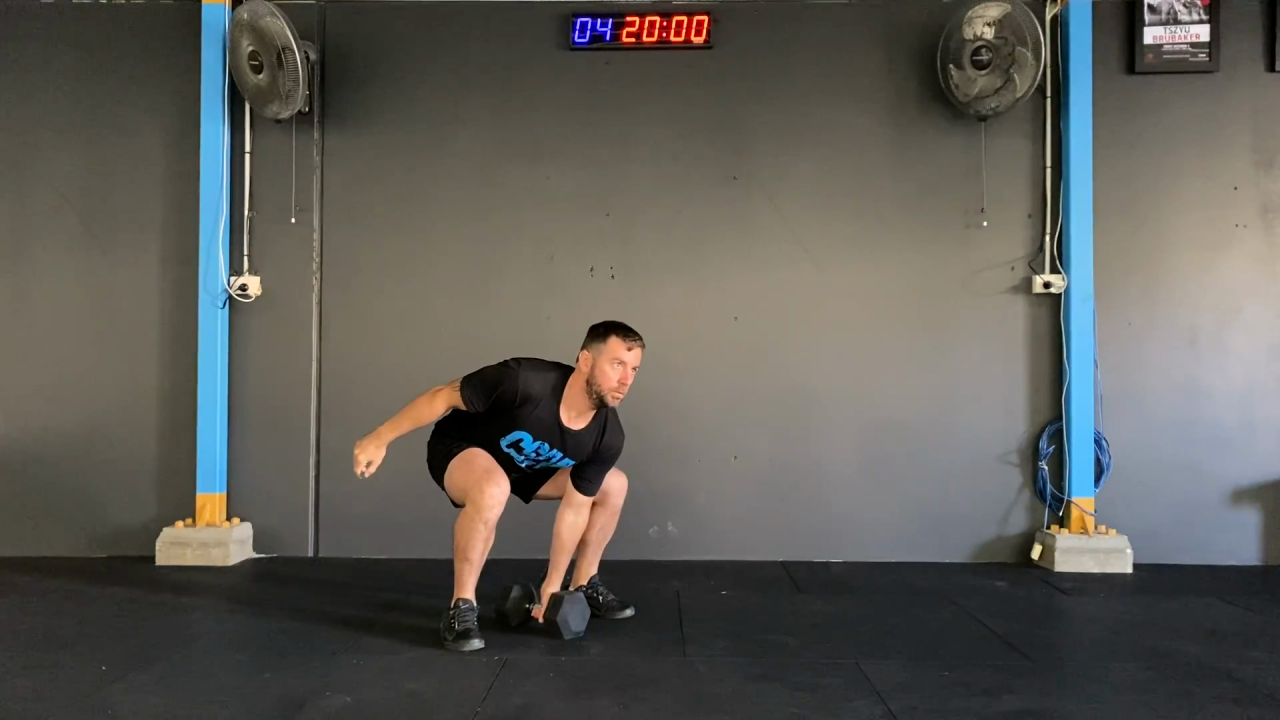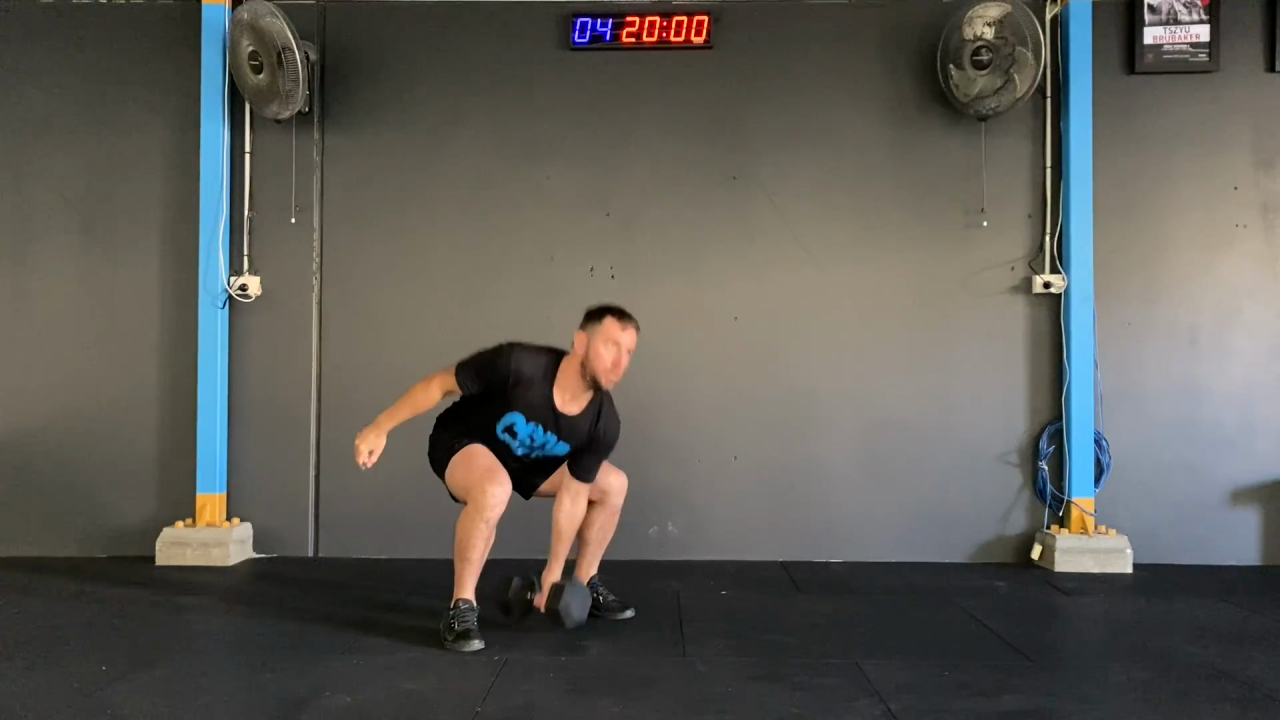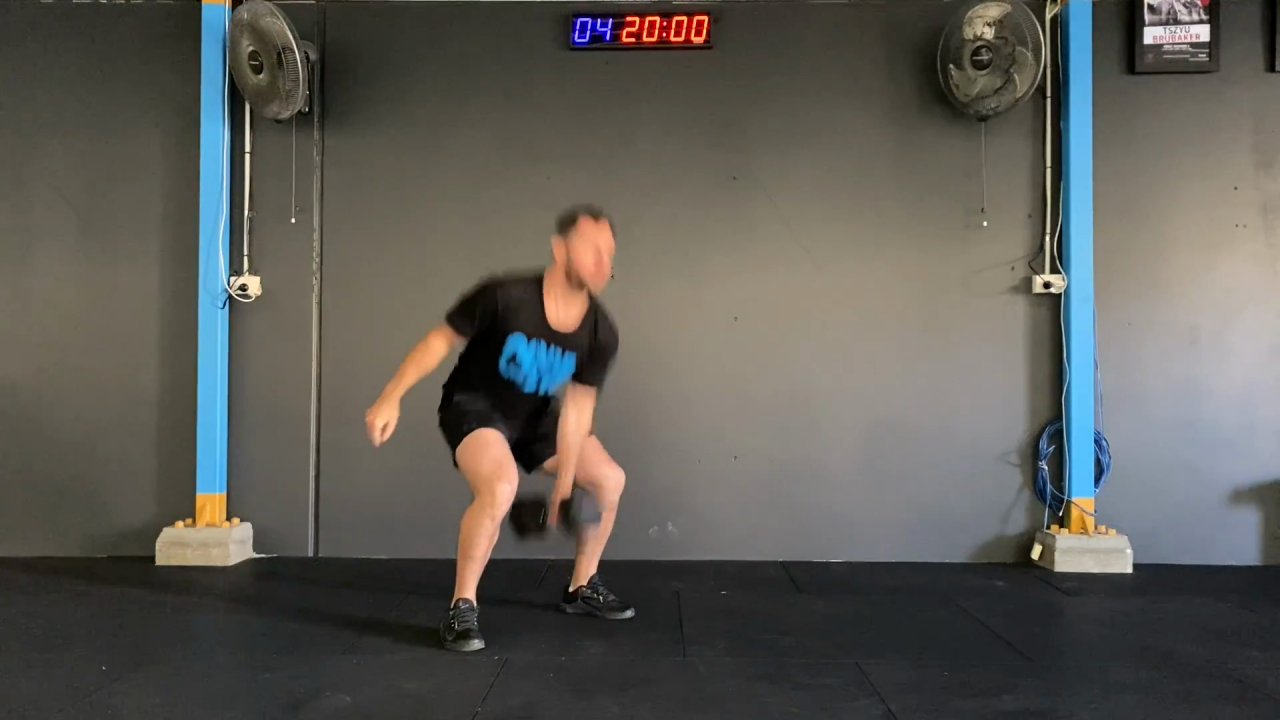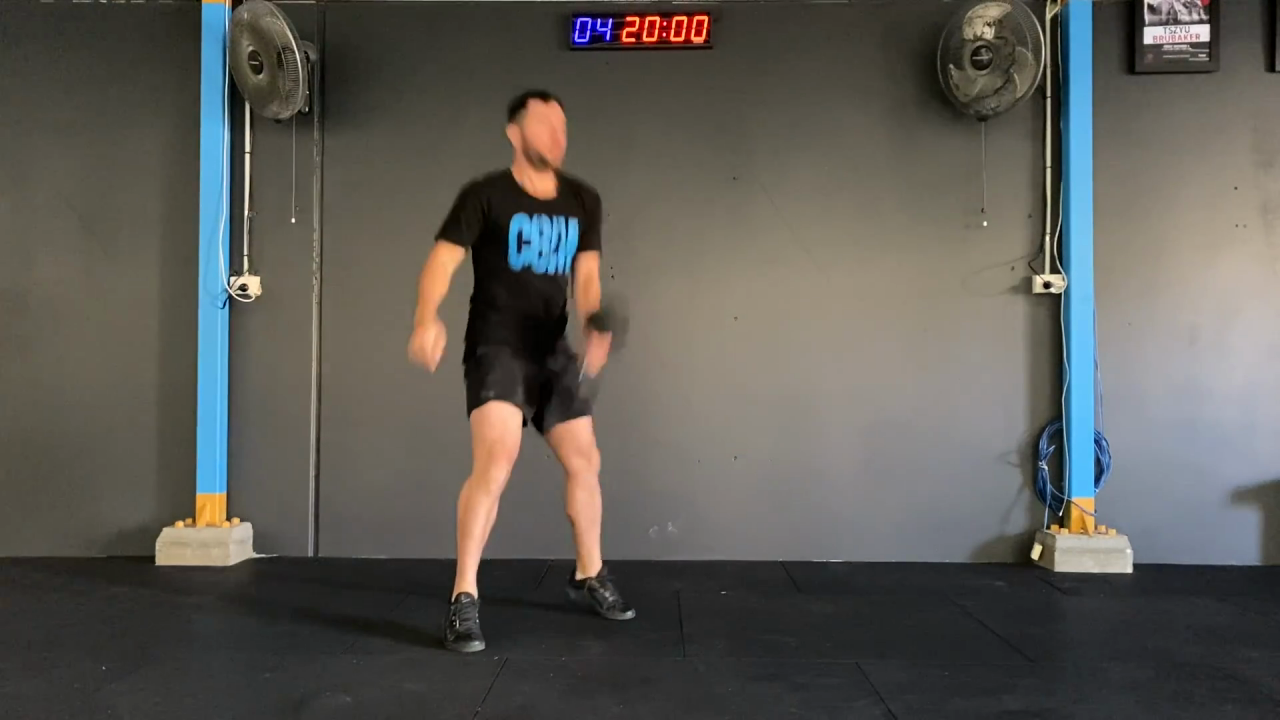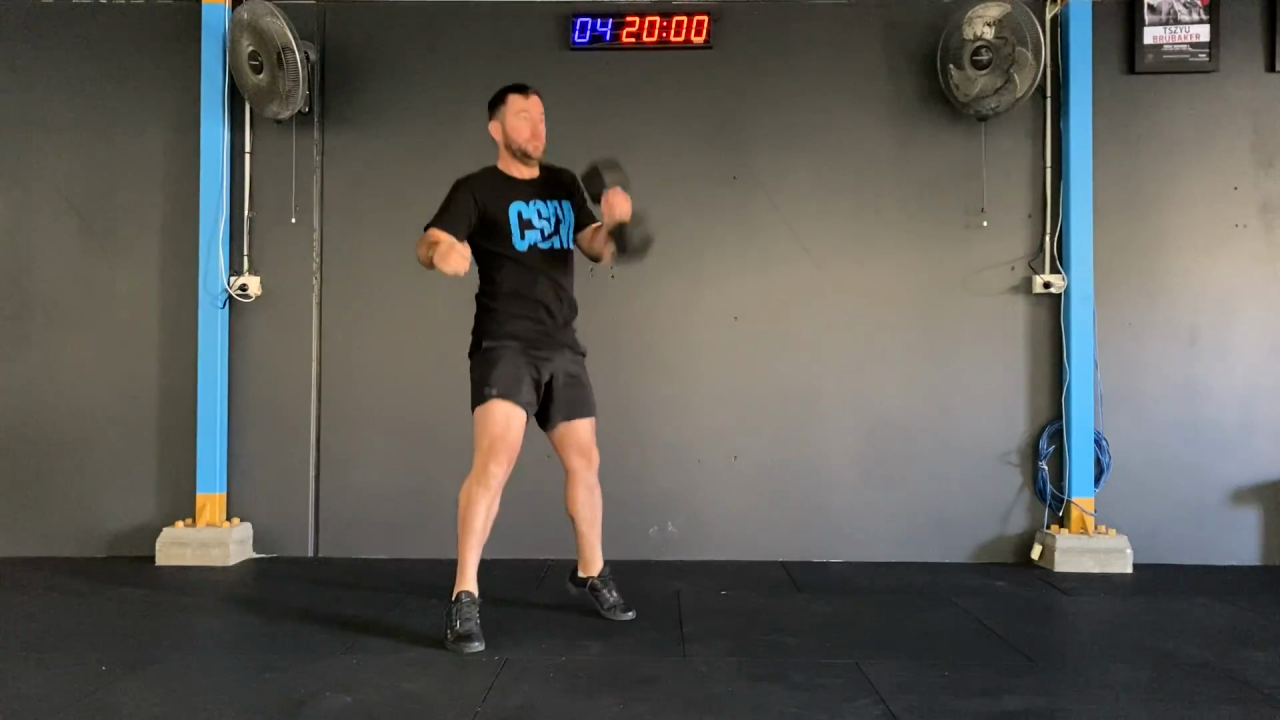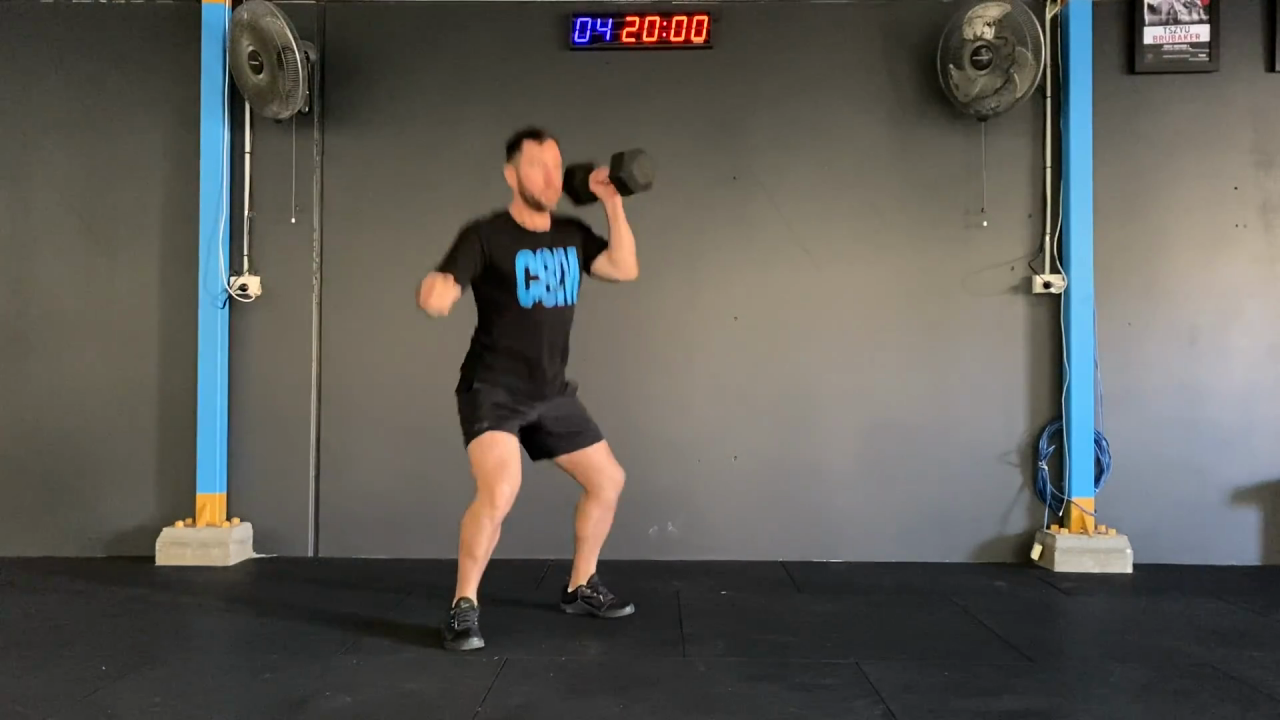
dt=0.2s
person 1, frame 1
left shoulder: (606, 436)
right shoulder: (525, 382)
left elbow: (576, 506)
right elbow: (443, 397)
left wrist: (552, 586)
right wrist: (380, 439)
left hip: (523, 465)
right hip: (460, 447)
left knee: (614, 486)
right knee: (492, 490)
left ankle: (584, 586)
right ankle: (462, 607)
person 1, frame 2
left shoulder: (602, 422)
right shoulder: (518, 366)
left elbow: (573, 493)
right elbow: (440, 383)
left wrist: (554, 573)
right wrist: (379, 429)
left hip: (523, 459)
right hip: (460, 442)
left knee: (613, 485)
right knee: (494, 489)
left ankle: (585, 585)
right ankle: (462, 608)
person 1, frame 3
left shoulder: (600, 334)
right shoulder: (506, 297)
left elbow: (578, 407)
right elbow: (442, 340)
left wrist: (565, 488)
right wrist: (391, 397)
left hip: (533, 416)
right hip: (472, 407)
left knee: (610, 478)
right knee: (501, 487)
left ankle: (582, 587)
right ankle: (462, 606)
person 1, frame 4
left shoulder: (583, 199)
right shoulder: (486, 195)
left elbow: (587, 272)
right elbow: (443, 259)
left wrist: (594, 322)
right wrist: (426, 318)
left hip: (552, 353)
right hip: (497, 350)
left knee: (583, 464)
right knee: (494, 466)
left ankle: (589, 576)
right ankle: (464, 599)
person 1, frame 5
left shoulder: (564, 183)
right shoulder: (477, 189)
left elbow: (595, 247)
right elbow: (427, 245)
left wrist: (611, 221)
right wrist: (441, 251)
left hip: (562, 347)
right hip: (505, 346)
left knee: (584, 462)
right knee: (494, 464)
left ankle: (592, 573)
right ankle: (464, 598)
person 1, frame 6
left shoulder: (570, 234)
right shoulder: (487, 236)
left elbow: (624, 269)
right elbow: (437, 295)
left wrist: (613, 204)
right wrist: (435, 292)
left hip: (550, 392)
right hip: (493, 389)
left knee: (608, 480)
right knee: (499, 494)
left ankle: (581, 586)
right ankle: (464, 605)
